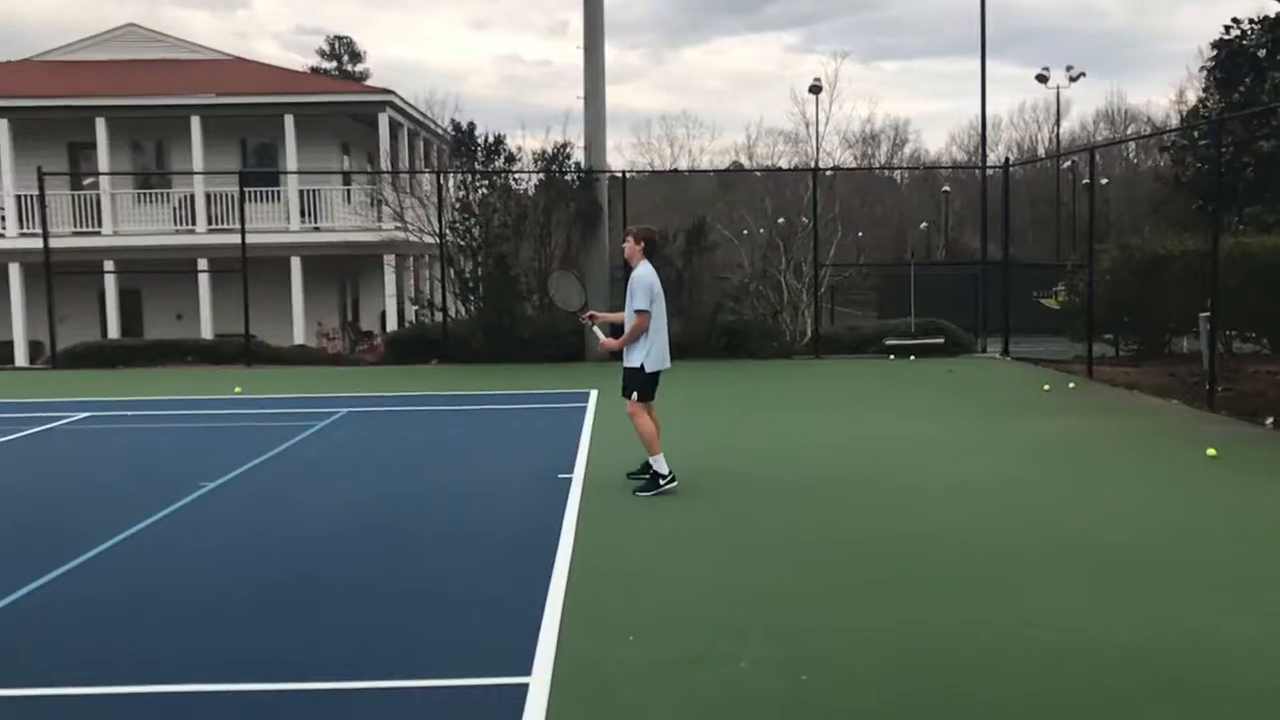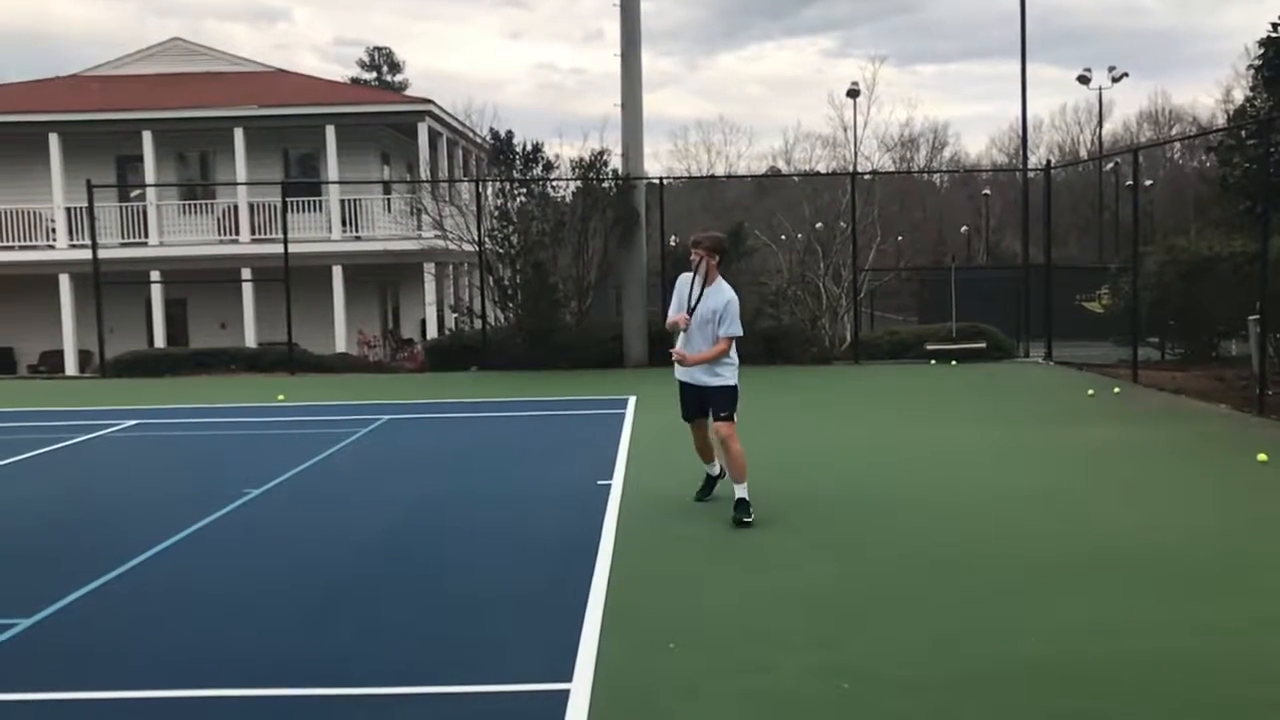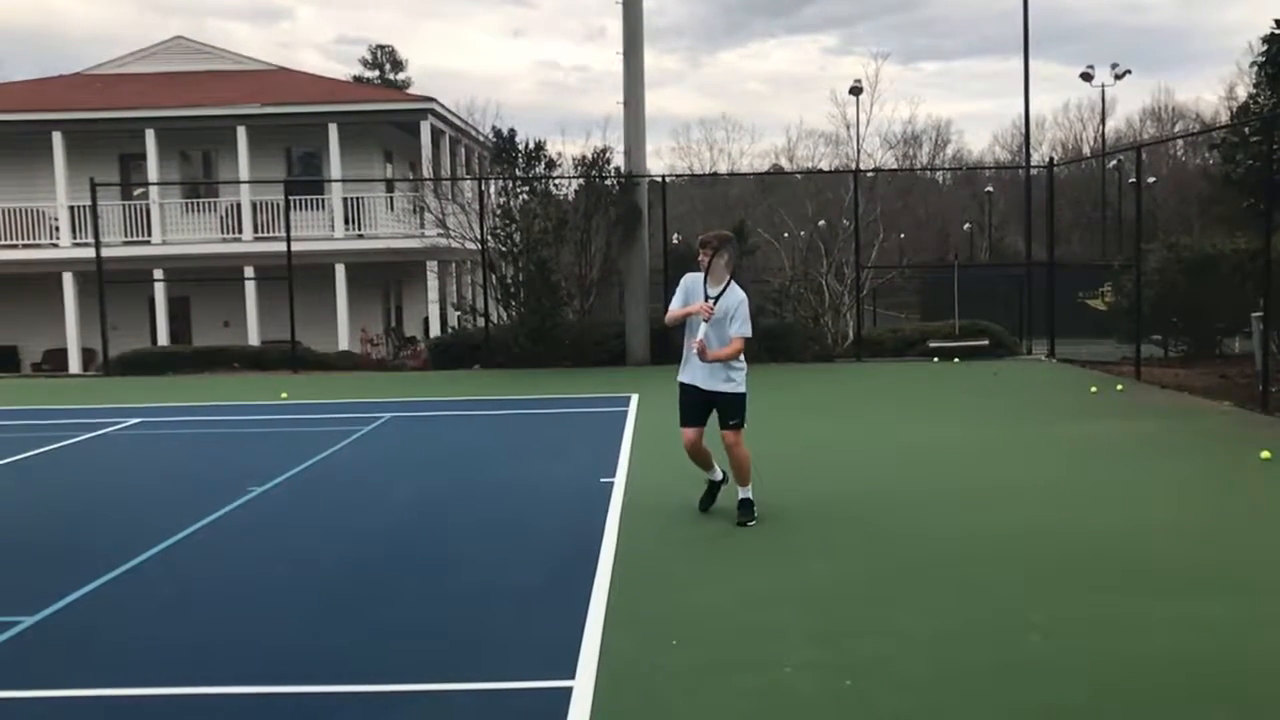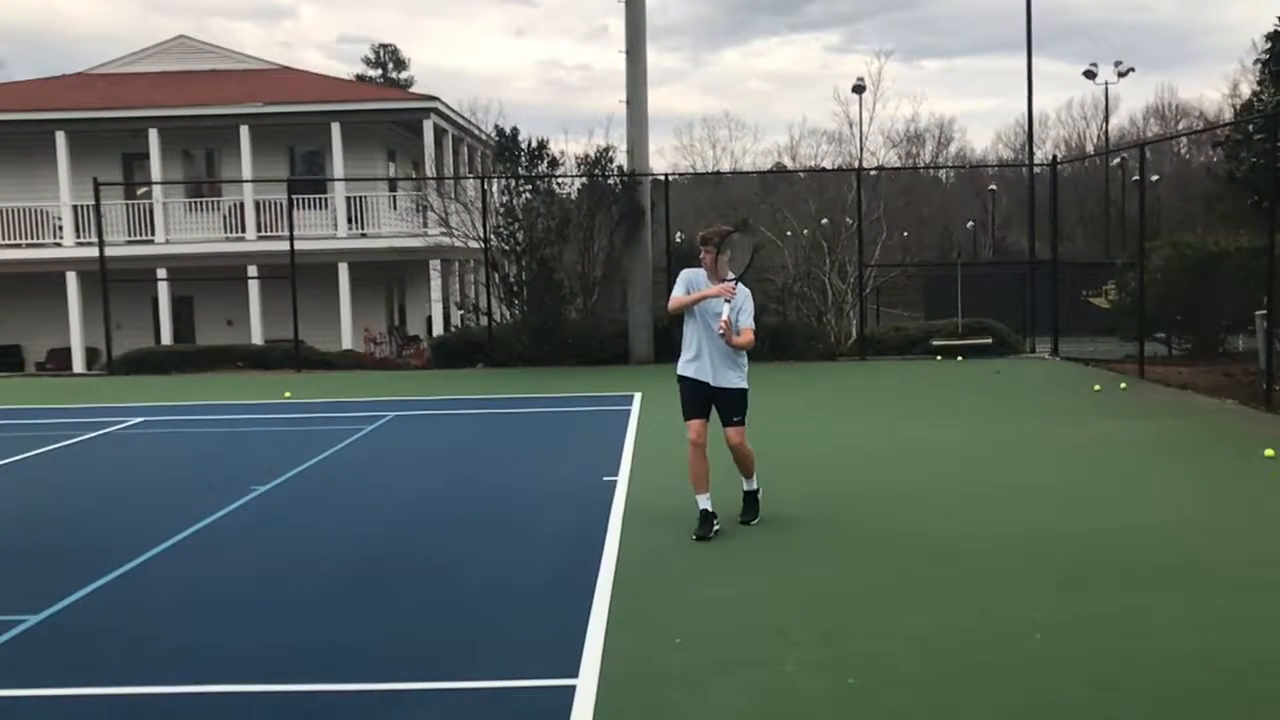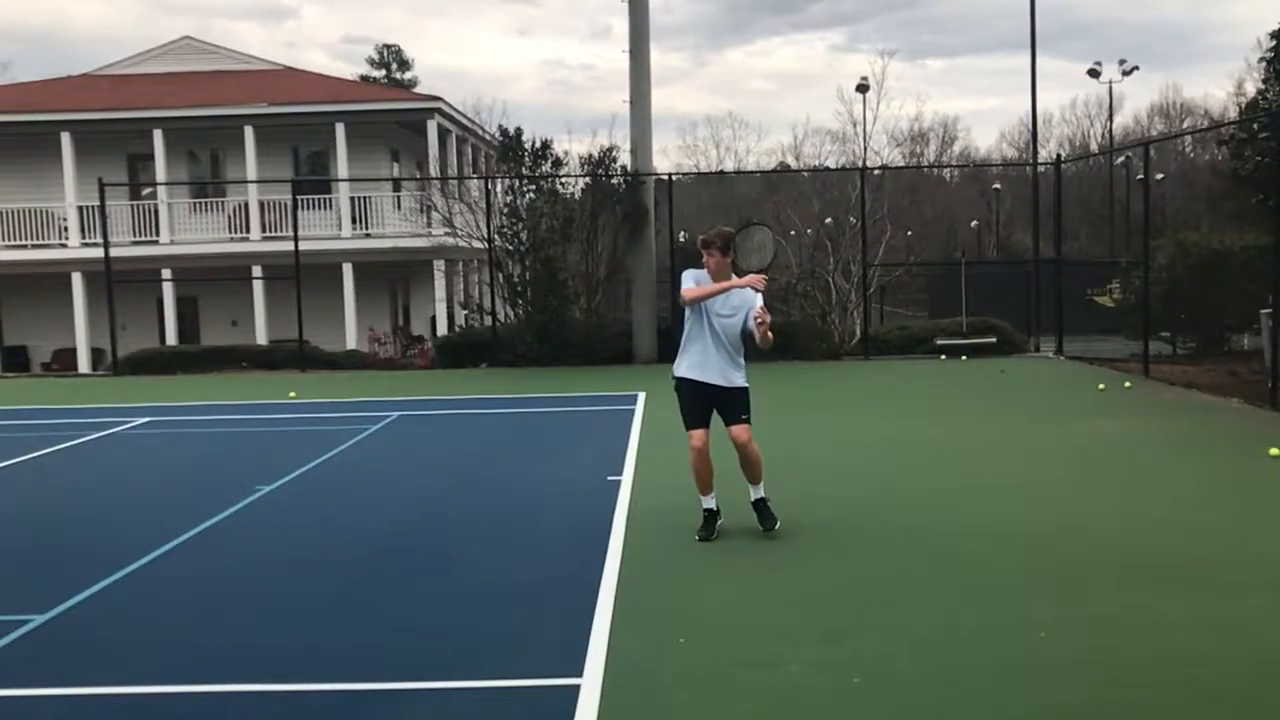
dt=1s
person 1, frame 1
left shoulder: (641, 276)
right shoulder: (643, 274)
left elbow: (642, 322)
left wrist: (618, 343)
right wrist: (601, 316)
left hip: (642, 357)
right hip: (648, 356)
left knee: (635, 411)
right knee: (645, 408)
left ankle: (663, 474)
right ankle: (654, 463)
person 1, frame 2
left shoulder: (727, 297)
right shoulder: (684, 281)
left elbow: (725, 345)
right elbow: (669, 324)
left wrist: (692, 359)
right wrist: (677, 320)
left hip: (720, 376)
right hip: (689, 376)
left knee: (725, 433)
right knee: (698, 431)
left ankle: (742, 499)
right ankle: (714, 472)
person 1, frame 3
left shoulder: (737, 297)
right shoulder: (690, 281)
left elbow: (738, 346)
right elbow: (669, 319)
left wrist: (710, 356)
right wrist: (692, 309)
left hip: (729, 382)
right hip: (692, 379)
left knee: (732, 441)
right knee: (690, 442)
left ankle: (746, 499)
right ankle: (715, 477)
person 1, frame 4
left shoulder: (742, 293)
right shoulder: (689, 277)
left elbow: (749, 340)
right elbow: (673, 306)
left wrist: (732, 340)
right wrist: (708, 292)
left hip: (730, 377)
right hip: (693, 373)
left knee: (736, 441)
right knee: (696, 438)
left ankle: (751, 491)
right ankle: (706, 512)
person 1, frame 5
left shoulder: (748, 295)
right shoulder: (692, 277)
left elbow: (763, 343)
right elbow: (688, 297)
left wrist: (764, 332)
right wrist: (734, 283)
left hip: (730, 379)
right hip: (692, 376)
left knee: (743, 440)
right knee: (698, 444)
left ankle: (759, 499)
right ankle: (710, 511)
